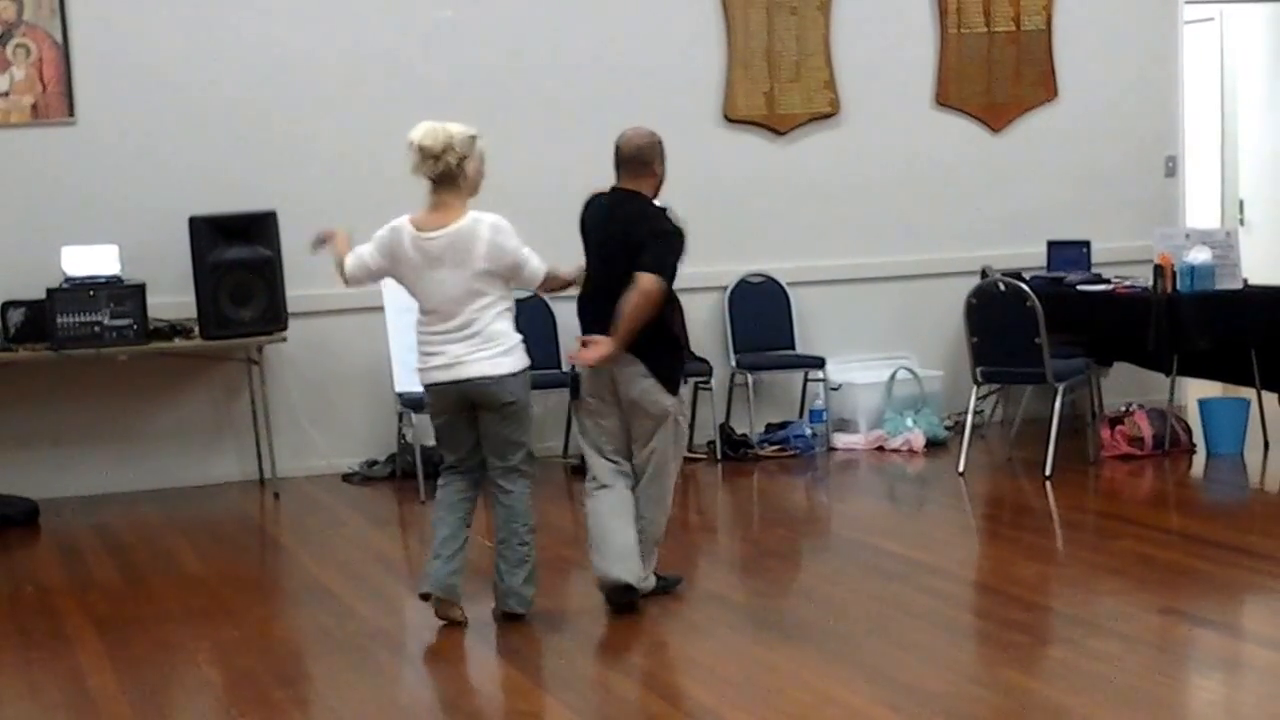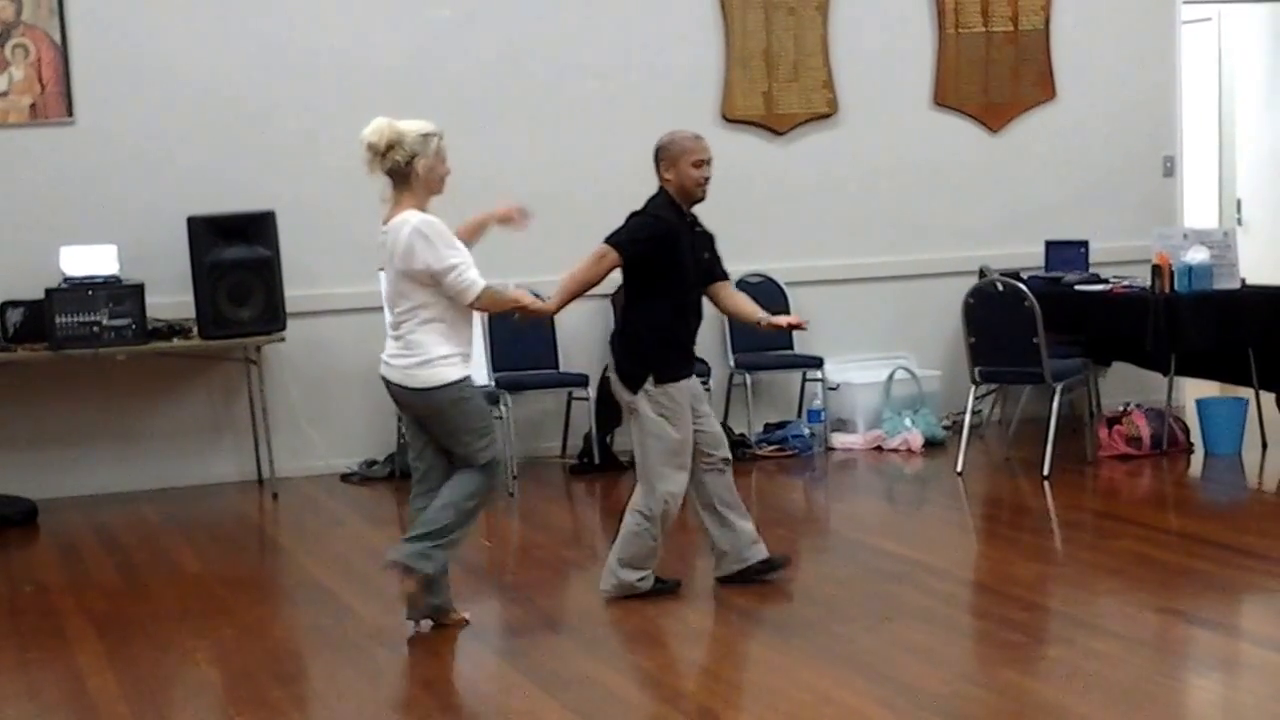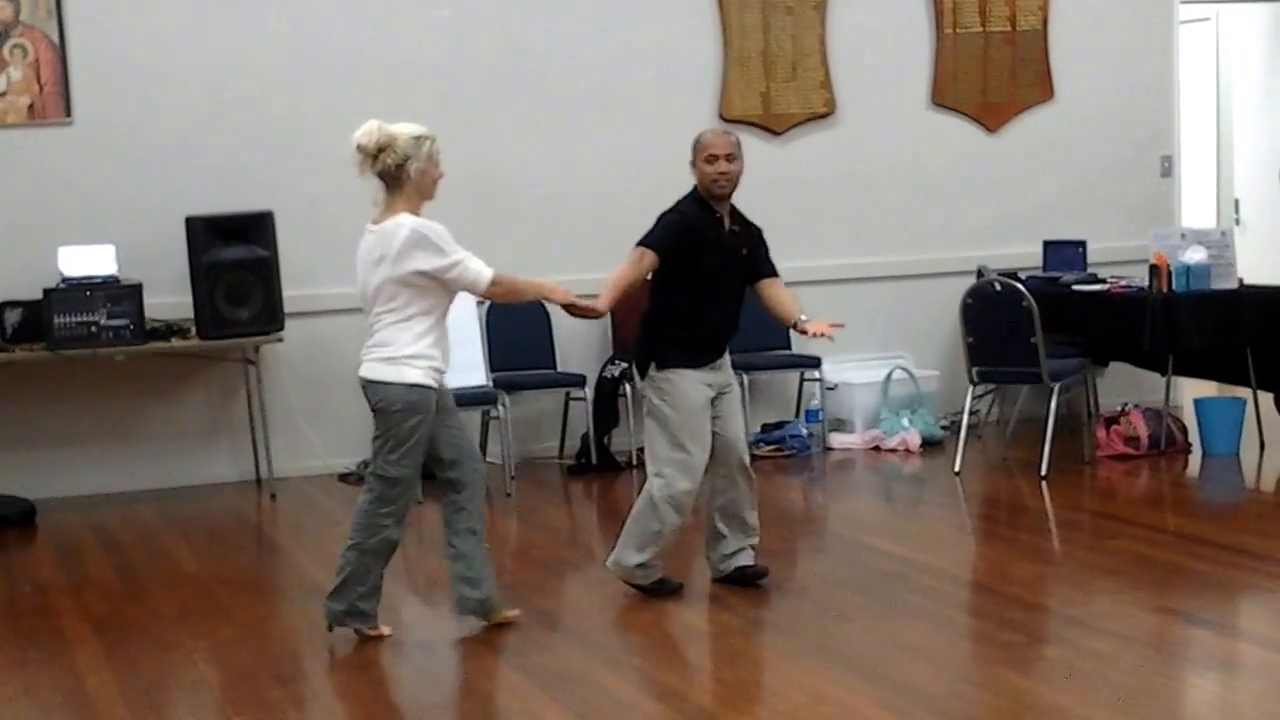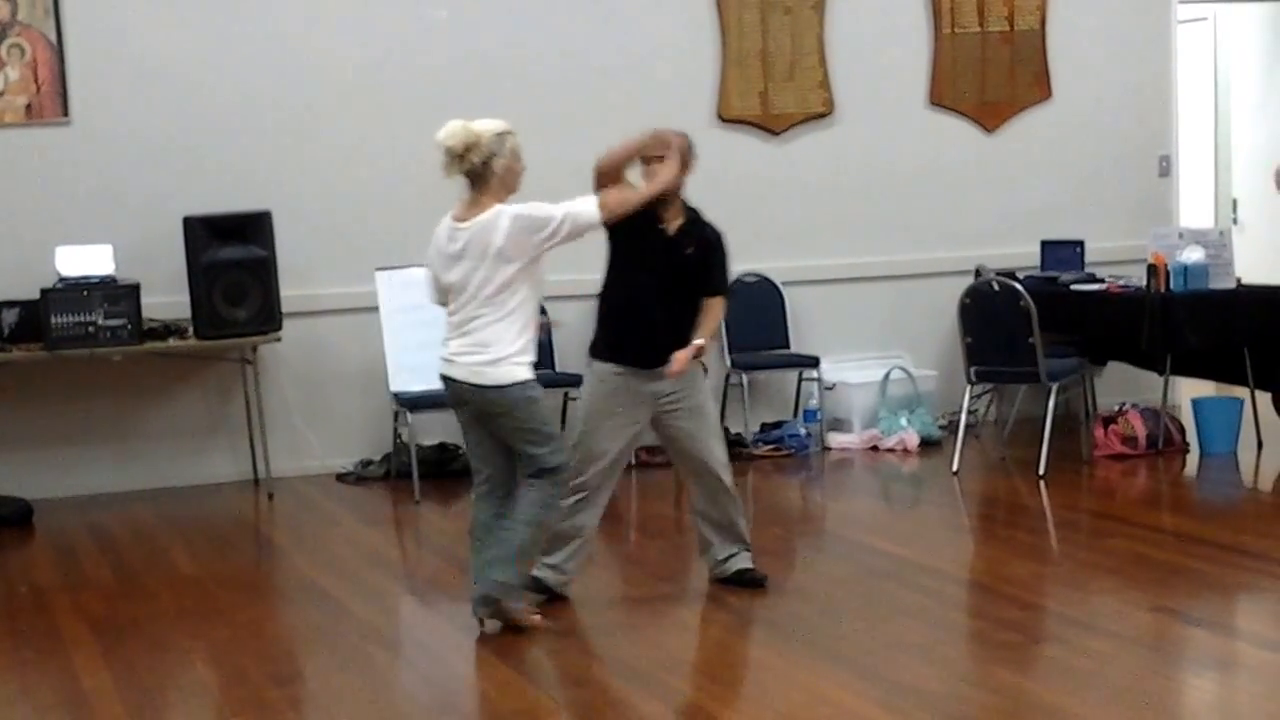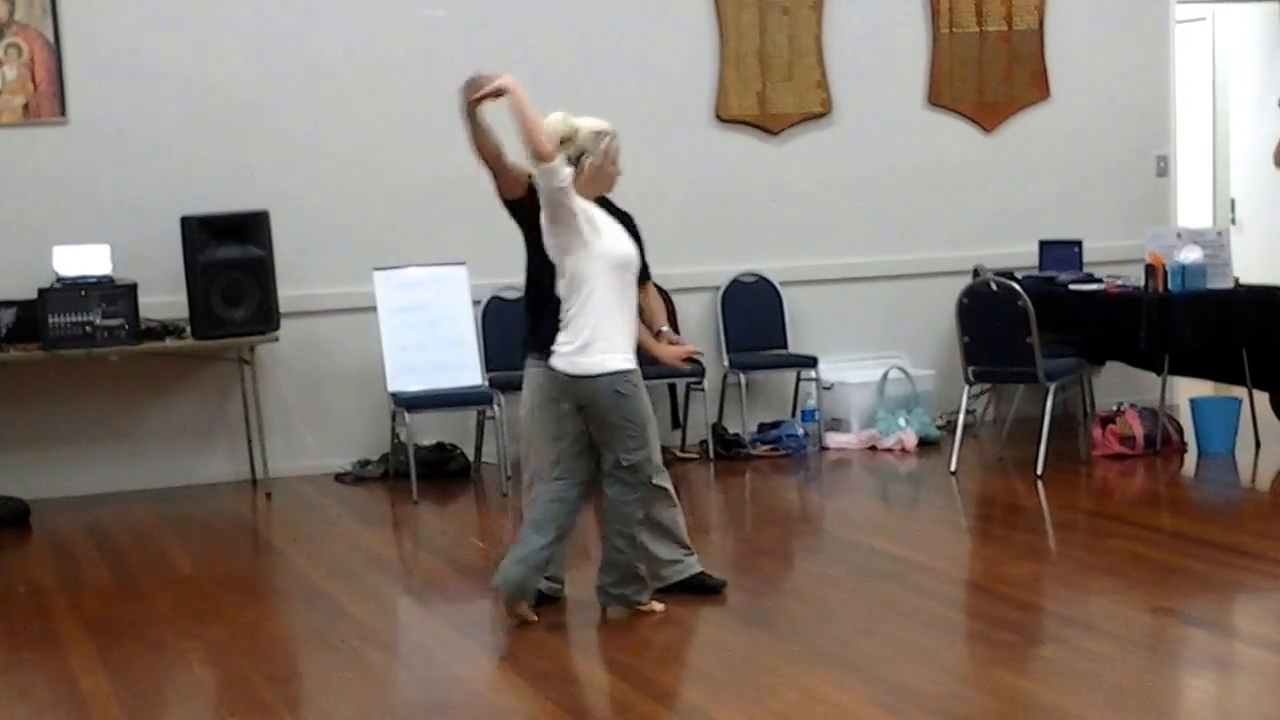
dt=0.4s
person 1, frame 1
left shoulder: (399, 234)
right shoulder: (489, 228)
left elbow: (351, 270)
right elbow: (542, 281)
left wrist: (338, 240)
right wrist: (577, 278)
left hip: (441, 376)
right hip: (501, 372)
left knee: (458, 473)
right knee: (509, 476)
left ankle: (442, 579)
right ankle: (514, 594)
person 1, frame 2
left shoulder: (400, 224)
right shoulder: (422, 227)
right elbow: (474, 294)
left wrist: (491, 219)
right wrist: (522, 301)
left hip: (406, 375)
right hip: (438, 377)
left knee: (431, 479)
right knee: (480, 466)
left ankle: (431, 597)
right ankle: (416, 557)
person 1, frame 3
left shoulder: (377, 233)
right shoulder: (418, 233)
right elbow: (489, 285)
right wrist: (547, 290)
left hip: (415, 379)
right hip: (403, 383)
left knee: (464, 473)
right knee: (389, 495)
left ankle: (476, 594)
right ankle: (351, 607)
person 1, frame 4
left shoulder: (448, 229)
right shoulder: (519, 222)
right elbow: (600, 208)
right wrist: (659, 183)
left hip: (459, 373)
right hip: (501, 378)
left knee: (494, 482)
right knee: (548, 471)
left ankle: (495, 596)
right ankle: (500, 583)
person 1, frame 5
left shoulder: (595, 218)
right shoulder: (566, 214)
right elbow: (546, 156)
right wrist: (513, 96)
left hip: (597, 366)
right hip: (599, 370)
left knee: (570, 476)
right knee: (629, 471)
left ankle: (518, 578)
right ankle: (624, 589)
person 2, frame 1
left shoulder: (598, 210)
right shoulder: (661, 229)
right elbow: (647, 289)
right wrist: (617, 342)
left hip: (597, 365)
right hip: (648, 367)
left knee: (606, 477)
right knee: (653, 481)
left ankle: (619, 572)
right ankle: (638, 575)
person 2, frame 2
left shoulder: (694, 231)
right shoulder: (656, 222)
left elbow: (720, 289)
right elbow: (604, 259)
left wrist: (767, 319)
right wrist: (554, 304)
left hip: (673, 368)
right hip: (650, 371)
left knee: (713, 458)
right knee: (664, 478)
left ankle: (740, 555)
right ankle: (628, 575)
person 2, frame 3
left shoulder: (747, 231)
right shoulder: (682, 219)
left elbow: (768, 285)
right elbow: (642, 260)
left wrist: (801, 321)
right wrist: (605, 302)
left hip: (717, 362)
right hip: (673, 364)
left knee: (734, 462)
right knee: (679, 472)
left ankle: (733, 557)
right ankle: (635, 562)
person 2, frame 4
left shoulder: (705, 236)
right shoulder: (627, 213)
left elbow: (712, 303)
right elbow: (604, 173)
left wrist: (695, 346)
right wrist: (641, 144)
left hip: (677, 373)
right hip: (616, 371)
left knee: (711, 468)
right knee: (588, 475)
left ankle: (731, 558)
right ankle: (552, 569)
person 2, frame 5
left shoulder: (617, 221)
right shoulder: (536, 205)
left elbow: (642, 286)
right elbow: (495, 162)
left wrist: (662, 333)
right wrist: (473, 109)
right hip: (550, 365)
left knee: (646, 469)
right knee: (542, 479)
left ankle: (675, 566)
right ankle: (542, 577)
